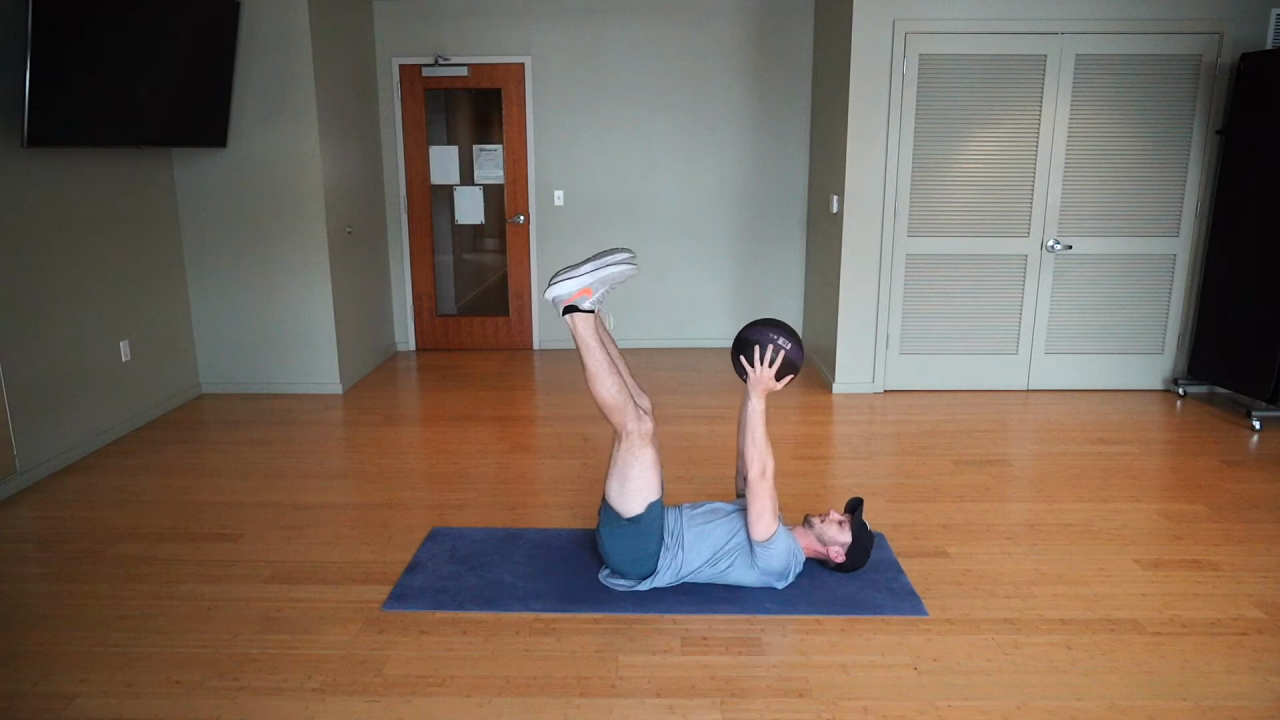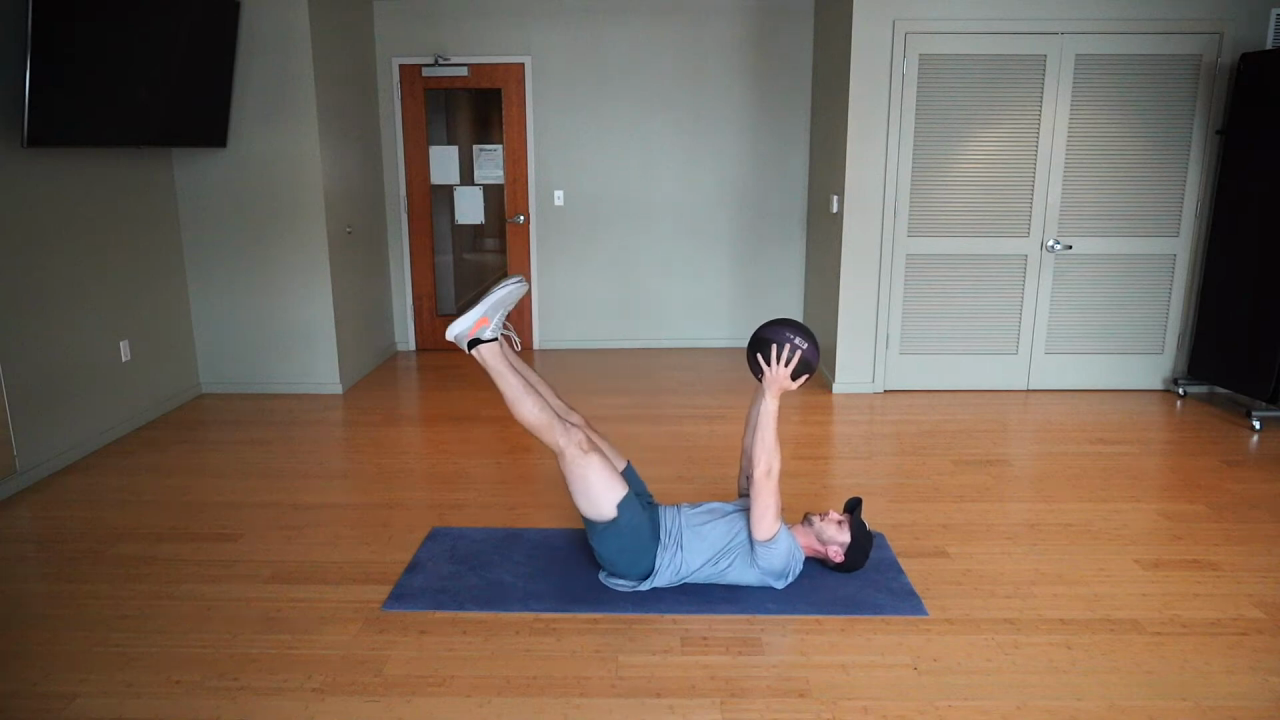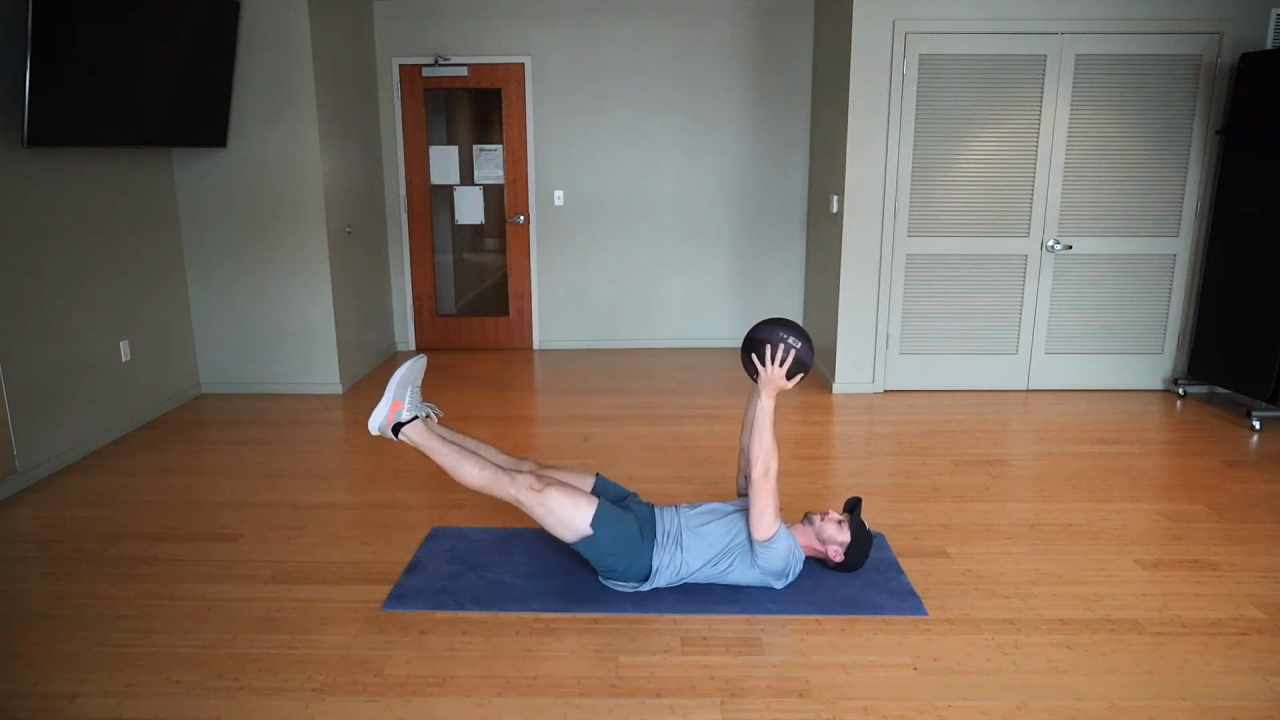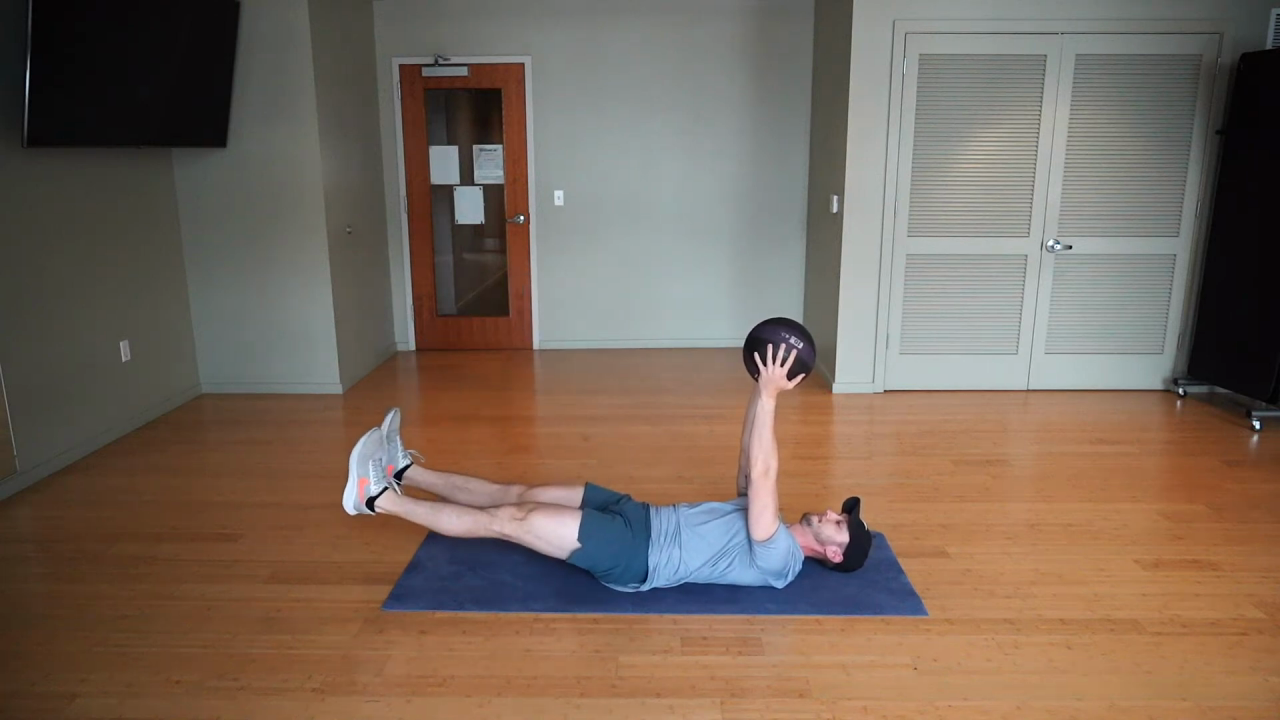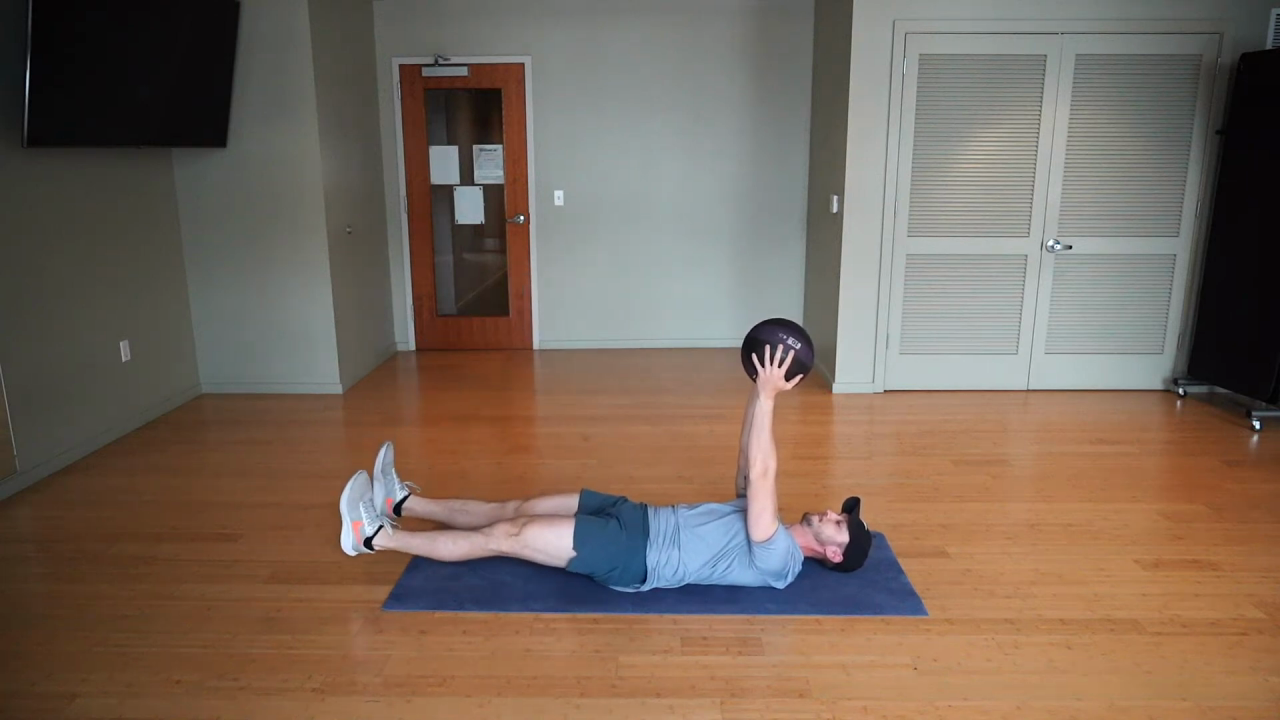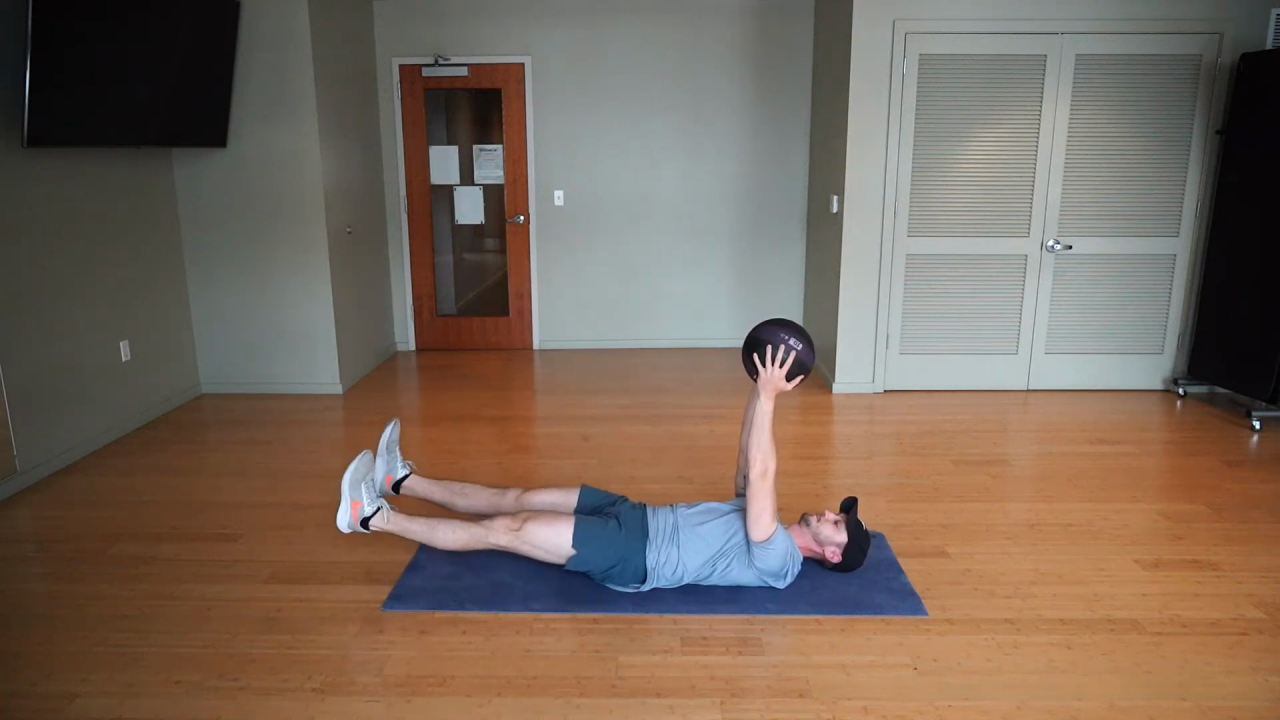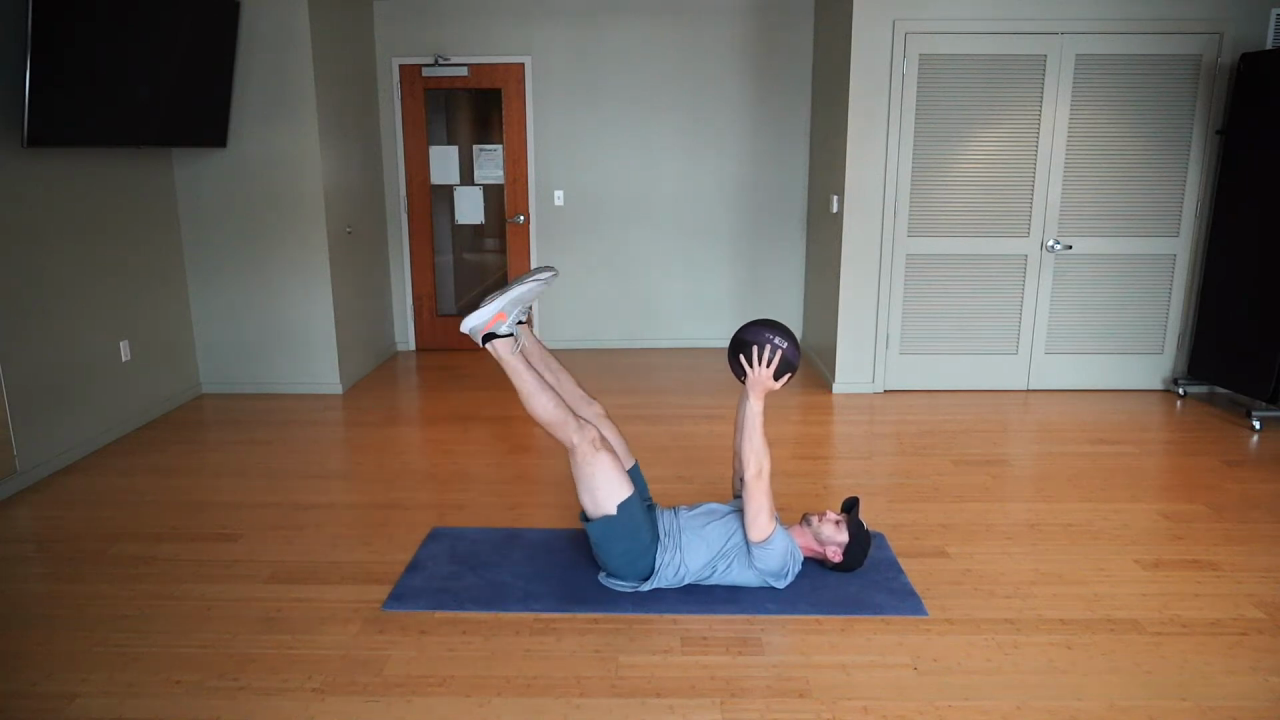
dt=0.7s
person 1, frame 1
left shoulder: (779, 560)
right shoulder: (770, 527)
left elbow: (759, 474)
right elbow: (746, 470)
left wrist: (757, 397)
right wrist: (754, 389)
left hip: (636, 554)
right hip: (651, 533)
left knee: (635, 426)
right knee: (638, 410)
left ankle: (580, 310)
right ankle: (584, 307)
person 1, frame 2
left shoulder: (780, 559)
right shoulder: (769, 535)
left elbow: (764, 475)
right elbow: (750, 468)
left wrist: (772, 397)
right wrist: (765, 392)
left hip: (638, 555)
right hip: (652, 524)
left knee: (571, 440)
right knee: (577, 427)
left ankle: (485, 344)
right ankle: (496, 345)
person 1, frame 3
left shoulder: (779, 560)
right shoulder: (769, 527)
left elbow: (763, 476)
right elbow: (749, 467)
left wrist: (768, 398)
right wrist: (760, 392)
left hip: (636, 554)
right hip: (644, 520)
left knee: (523, 486)
right knee: (531, 470)
left ankle: (408, 429)
right ankle: (424, 426)
person 1, frame 4
left shoulder: (777, 559)
right shoulder: (769, 528)
left elbow: (762, 475)
right elbow: (749, 465)
left wrist: (769, 396)
right wrist: (761, 392)
left hip: (634, 554)
right hip: (639, 519)
left knee: (508, 519)
right knee: (520, 495)
left ankle: (382, 498)
right ankle: (406, 473)
person 1, frame 5
left shoulder: (776, 560)
right shoulder: (765, 526)
left elbow: (761, 476)
right elbow: (747, 469)
left wrist: (767, 398)
right wrist: (758, 393)
left hip: (633, 555)
right hip: (637, 520)
left knee: (505, 536)
right knee: (515, 509)
left ankle: (379, 536)
right ankle: (405, 502)
person 1, frame 6
left shoulder: (777, 560)
right shoulder: (767, 528)
left elbow: (760, 476)
right elbow: (748, 470)
left wrist: (767, 398)
right wrist: (759, 394)
left hip: (632, 555)
right hip: (636, 519)
left knee: (505, 530)
right knee: (518, 500)
left ankle: (377, 517)
right ankle: (406, 481)
person 1, frame 7
left shoulder: (777, 560)
right shoulder: (769, 531)
left elbow: (755, 478)
right elbow: (745, 478)
left wrist: (756, 398)
right wrist: (751, 391)
left hip: (635, 560)
right hip: (648, 527)
left knee: (582, 435)
right knee: (591, 419)
left ankle: (498, 337)
right ankle: (514, 333)
